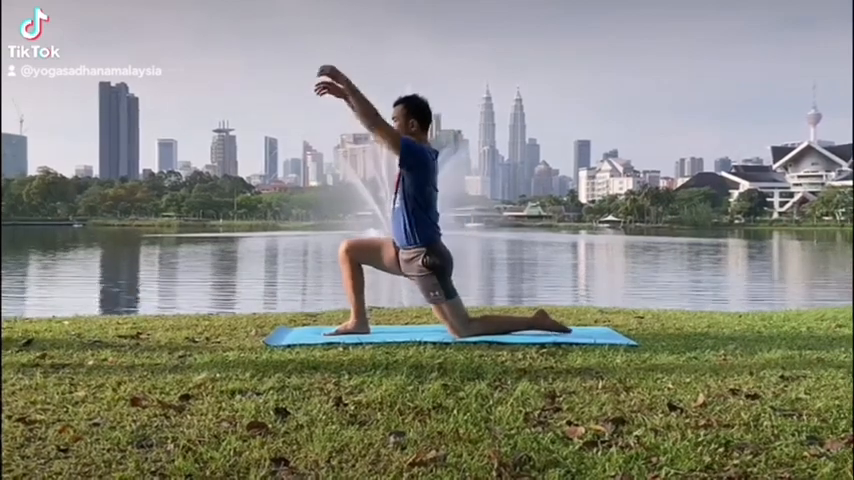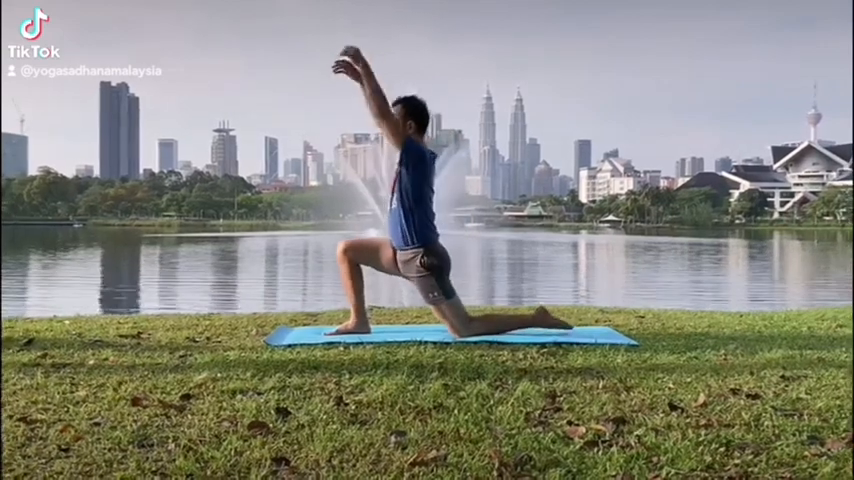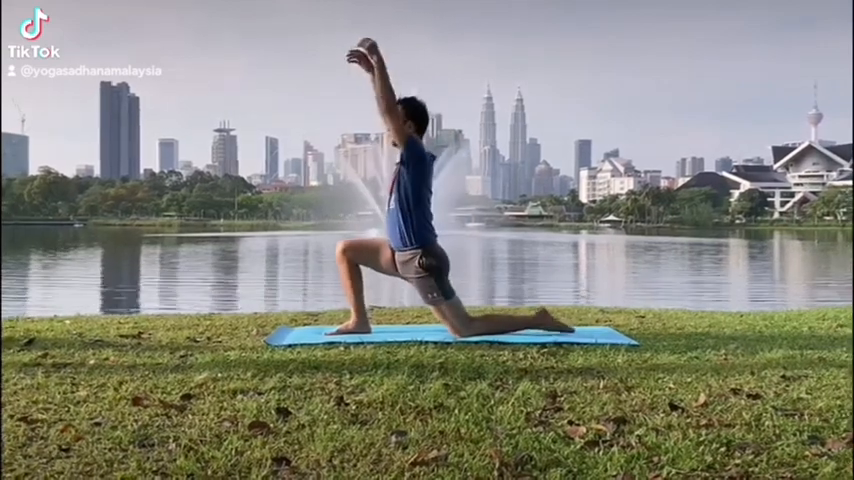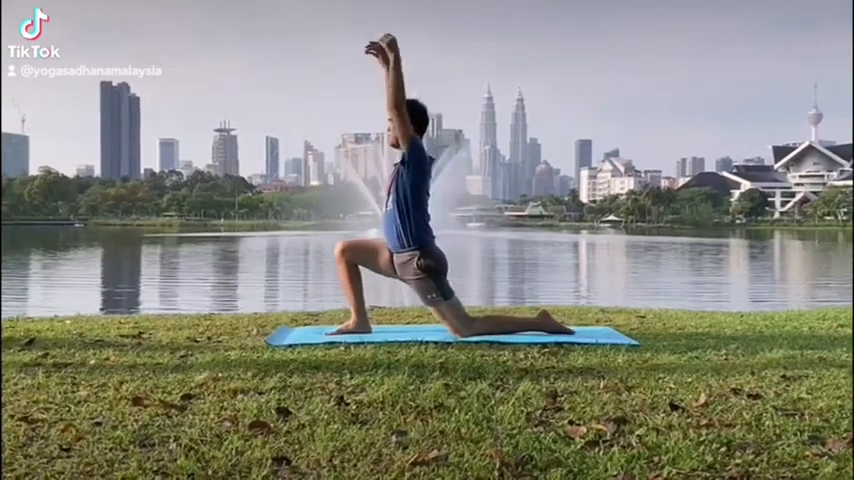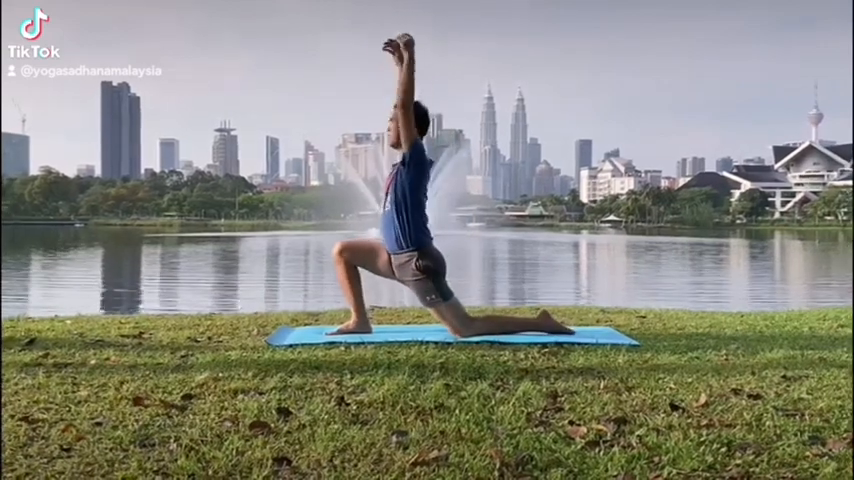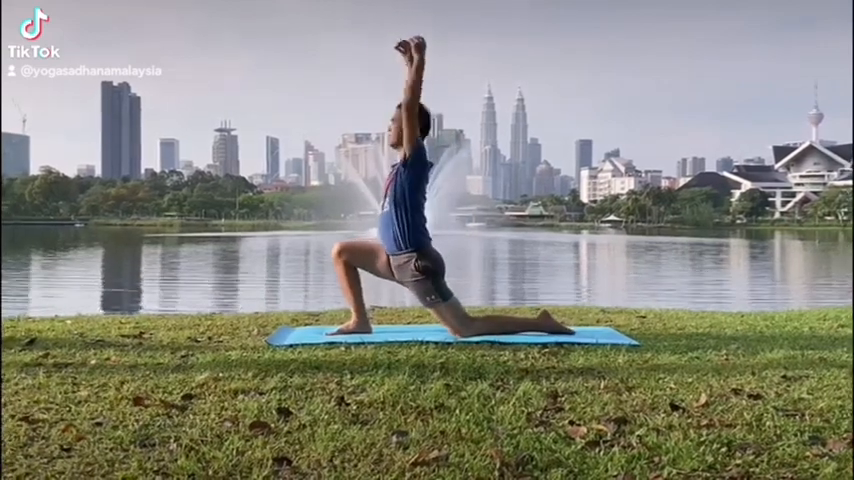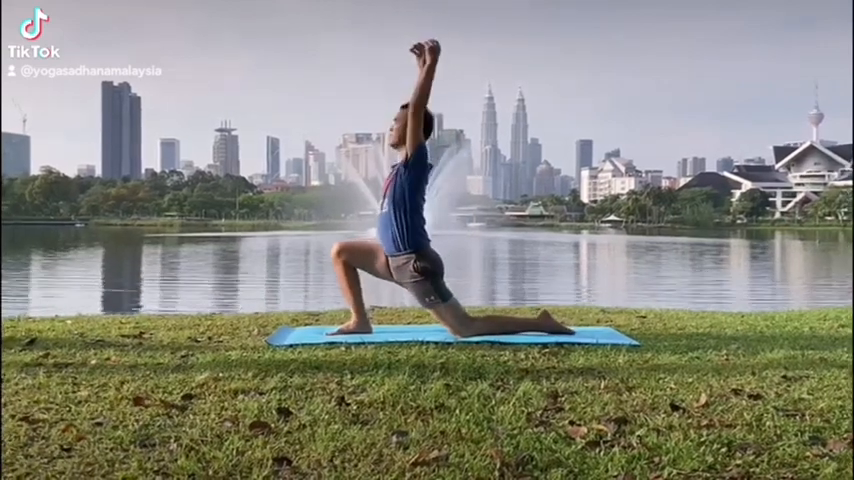
dt=0.1s
person 1, frame 1
left shoulder: (416, 154)
right shoulder: (417, 155)
left elbow: (375, 124)
right elbow: (377, 125)
left wrist: (345, 81)
right wrist: (345, 93)
left hip: (425, 258)
right hip: (406, 251)
left knee: (464, 330)
right knee: (348, 250)
left ankle: (536, 322)
right ankle: (358, 321)
person 1, frame 2
left shoulder: (416, 155)
right shoulder: (414, 157)
left elbow: (382, 115)
right elbow: (385, 115)
left wrist: (362, 68)
right wrist: (361, 78)
left hip: (422, 259)
right hip: (403, 252)
left knee: (465, 328)
right knee: (346, 250)
left ankle: (537, 319)
right ankle: (358, 321)
person 1, frame 3
left shoulder: (416, 157)
right shoulder: (412, 159)
left elbow: (387, 110)
right elbow: (390, 110)
left wrist: (377, 61)
right wrist: (372, 69)
left hip: (421, 260)
right hip: (402, 254)
left knee: (465, 328)
right knee: (345, 250)
left ankle: (537, 320)
right ankle: (358, 321)
person 1, frame 4
left shoulder: (415, 159)
right shoulder: (410, 162)
left elbow: (399, 108)
right elbow: (400, 108)
left wrist: (393, 60)
right wrist: (387, 63)
left hip: (419, 261)
right hip: (400, 255)
left knee: (465, 328)
right knee: (344, 251)
left ankle: (539, 323)
right ankle: (359, 321)
person 1, frame 5
left shoulder: (415, 161)
right shoulder: (407, 163)
left elbow: (406, 108)
right elbow: (404, 110)
left wrist: (408, 59)
right wrist: (402, 63)
left hip: (417, 263)
right hip: (398, 257)
left knee: (465, 328)
right knee: (342, 251)
left ankle: (539, 323)
right ankle: (359, 321)
person 1, frame 6
left shoulder: (414, 162)
right shoulder: (405, 164)
left elbow: (411, 110)
right elbow: (410, 109)
left wrist: (417, 64)
right wrist: (411, 64)
left hip: (416, 263)
right hip: (397, 257)
left knee: (466, 328)
right knee: (341, 252)
left ankle: (540, 323)
right ankle: (359, 321)
person 1, frame 7
left shoulder: (415, 162)
right shoulder: (404, 165)
left elbow: (417, 111)
right elbow: (414, 110)
left wrist: (430, 65)
right wrist: (425, 66)
left hip: (415, 264)
right hip: (396, 258)
left knee: (465, 328)
right knee: (340, 252)
left ankle: (540, 323)
right ankle: (359, 321)
